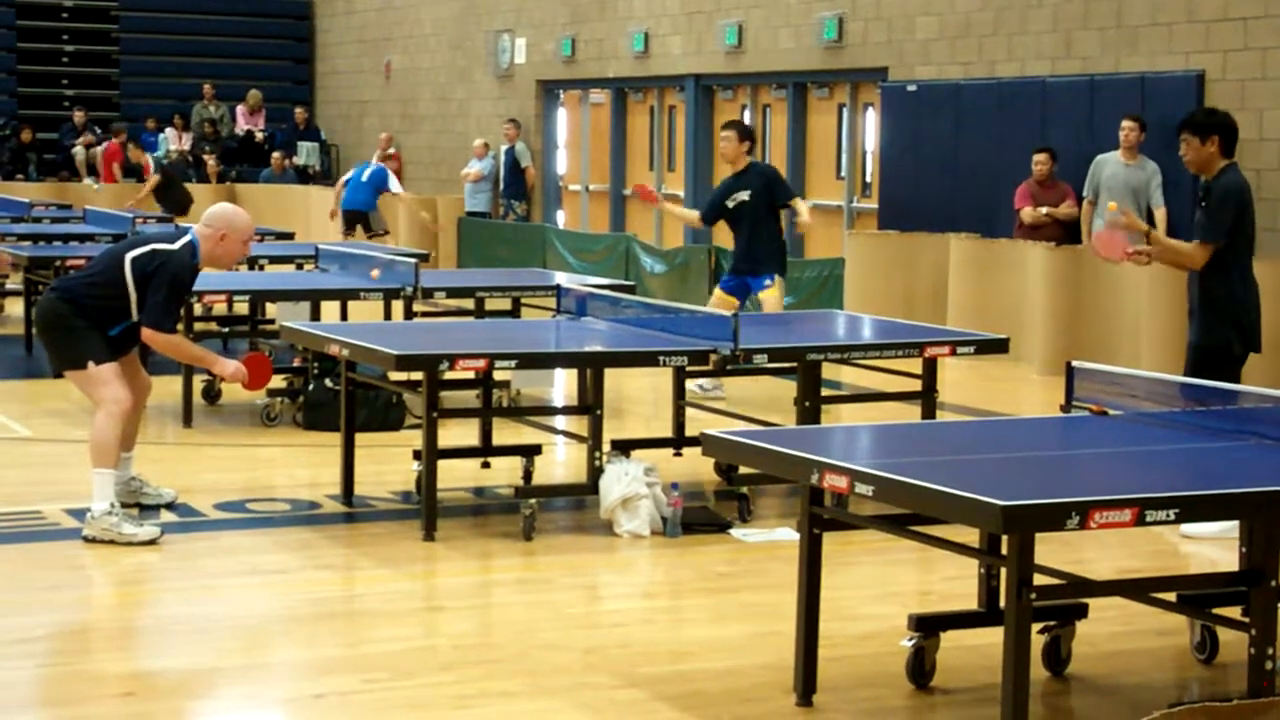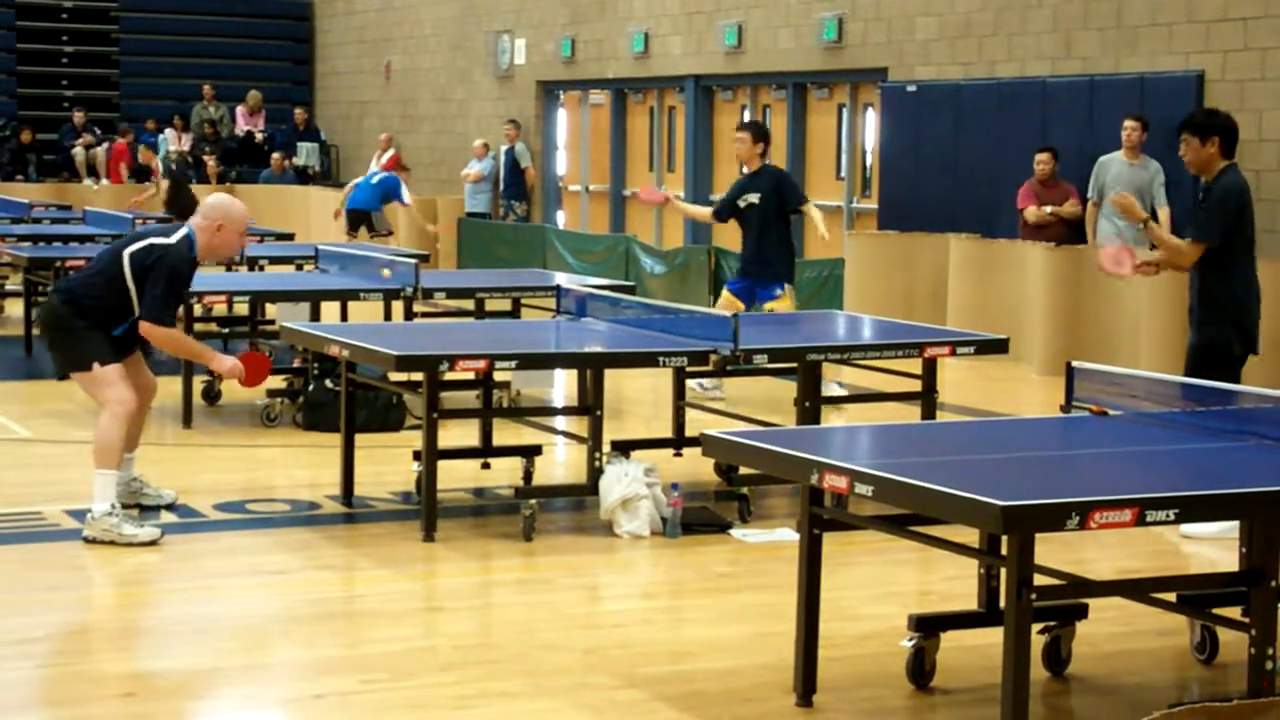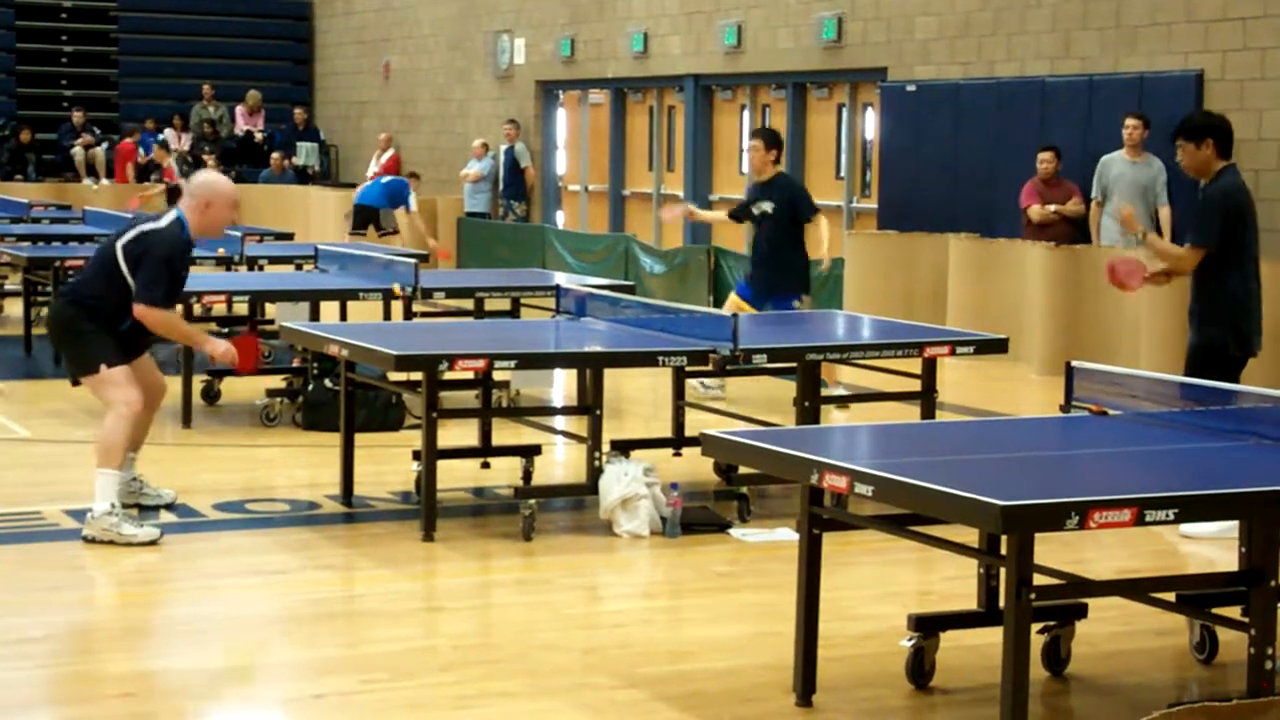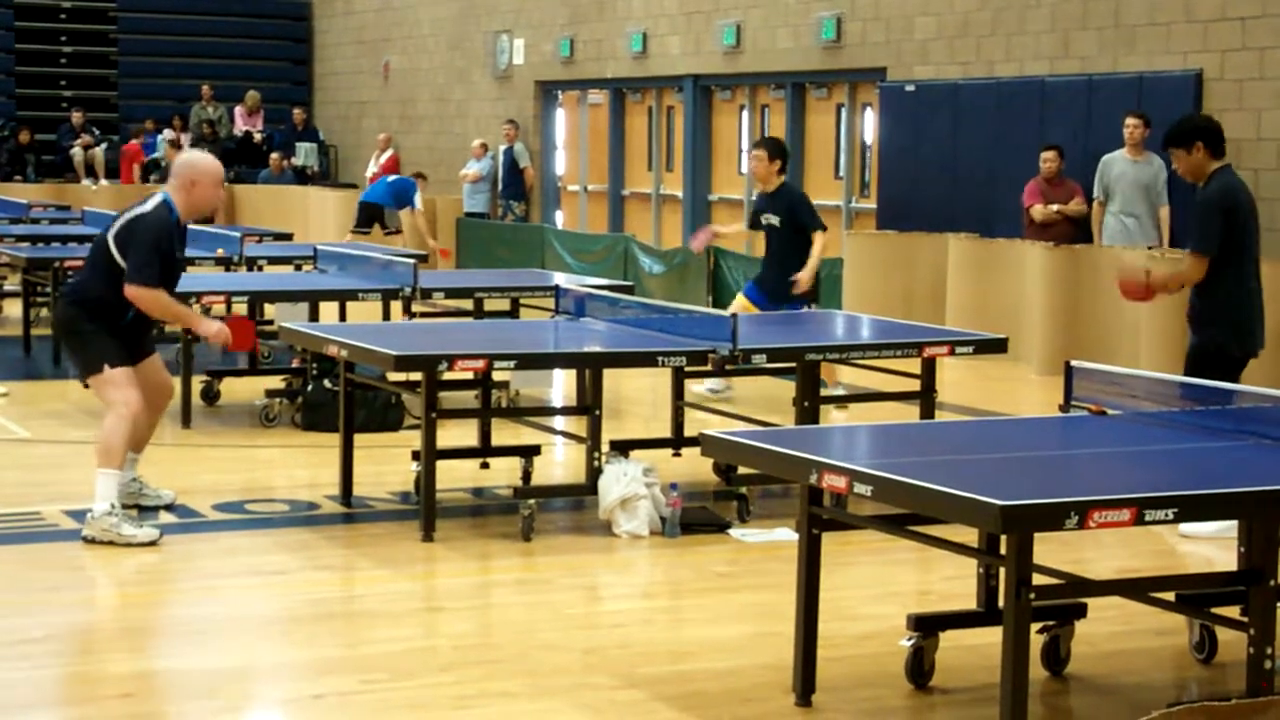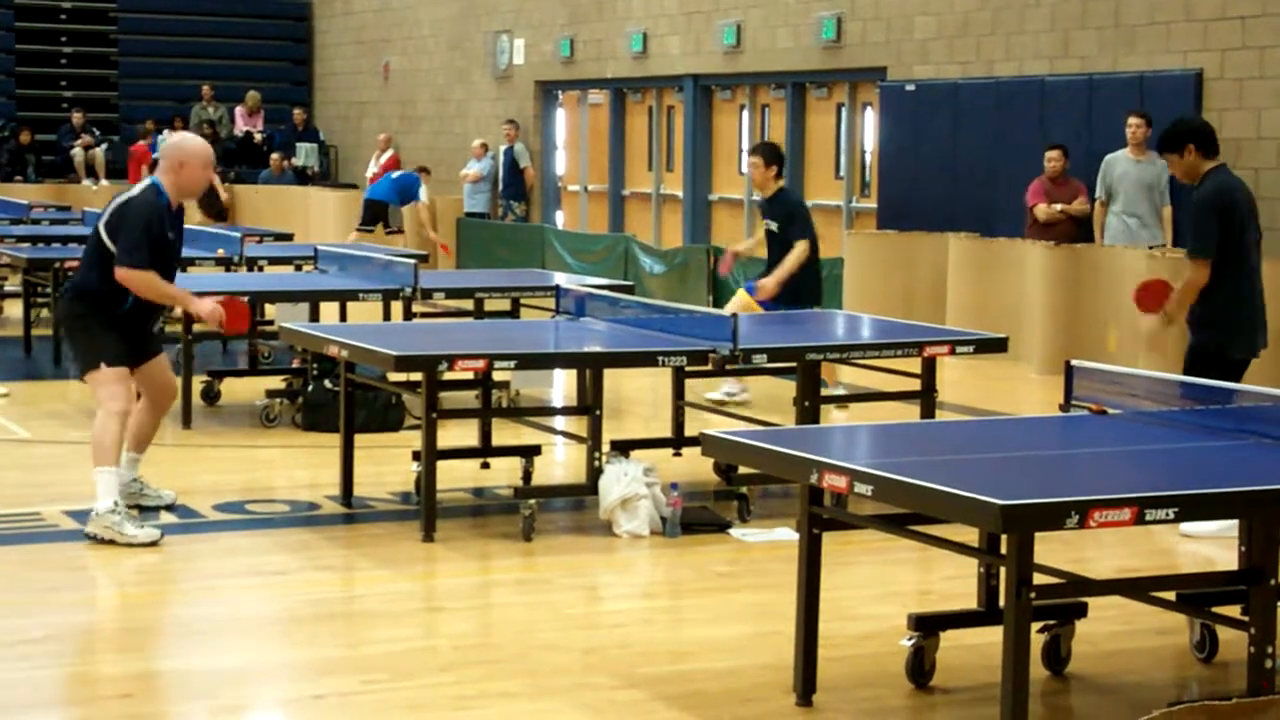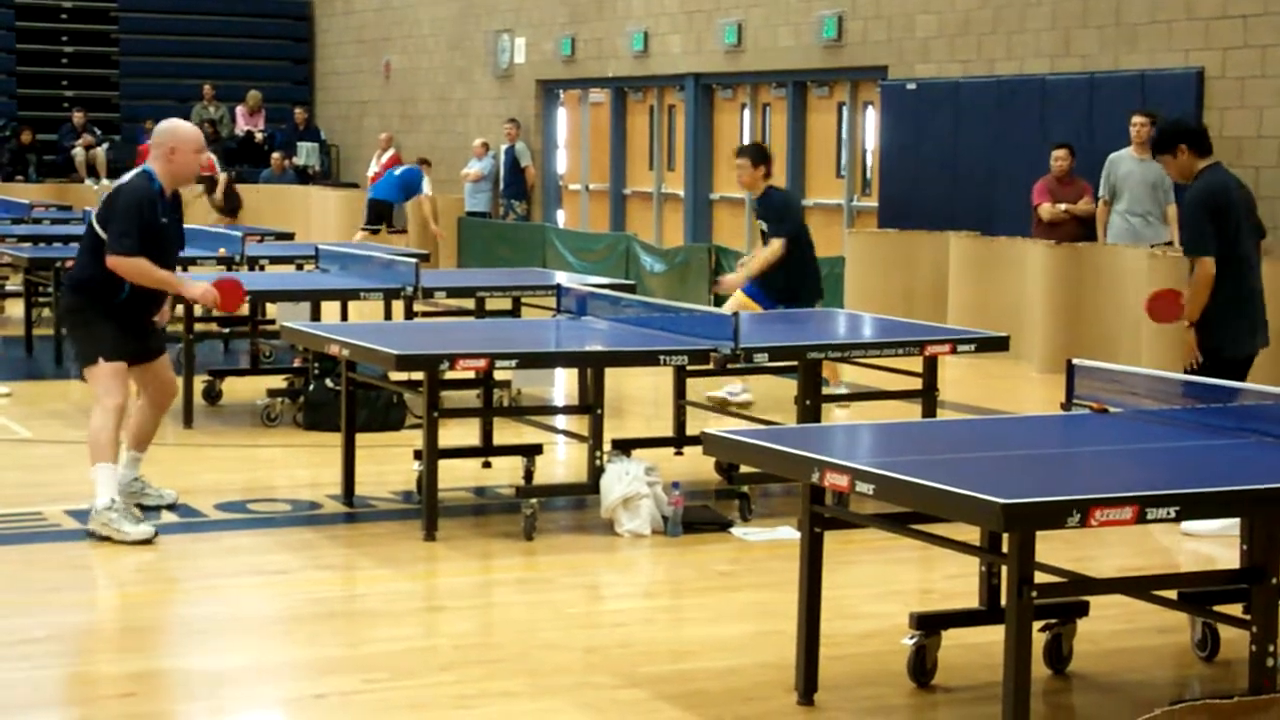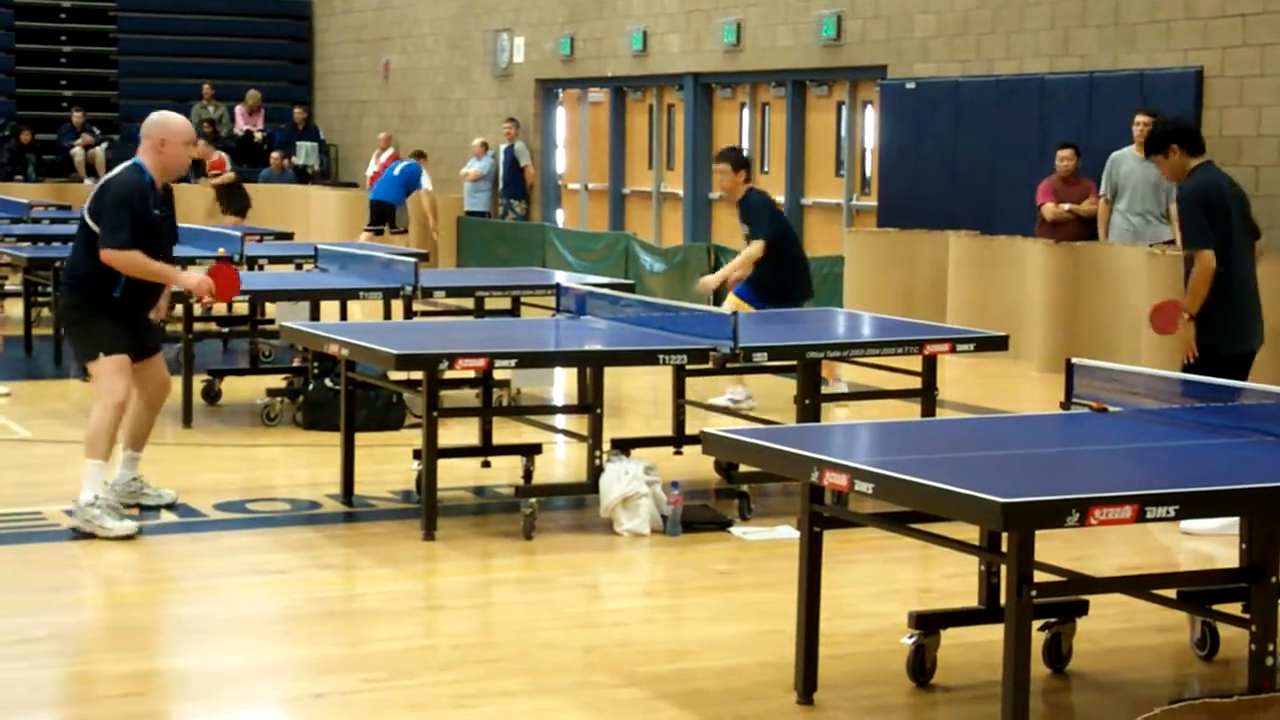
dt=0.1s
person 1, frame 1
left shoulder: (1228, 189)
right shoulder: (1218, 187)
left elbow: (1198, 257)
left wrist: (1144, 230)
right wrist: (1155, 252)
left hip: (1224, 322)
right hip: (1217, 320)
left ankle: (1230, 513)
person 1, frame 2
left shoulder: (1227, 190)
right shoulder: (1219, 187)
left elbow: (1190, 253)
left wrist: (1142, 220)
right wrist: (1161, 262)
left hip: (1224, 323)
right hip: (1217, 320)
left ankle: (1229, 513)
person 1, frame 3
left shoulder: (1219, 193)
right shoulder: (1230, 188)
left elbow: (1190, 259)
left wrist: (1141, 233)
right wrist: (1168, 271)
left hip: (1221, 325)
right hip: (1230, 321)
person 1, frame 4
left shoulder: (1215, 195)
right shoulder: (1232, 189)
left elbow: (1196, 269)
left wrist: (1153, 280)
right wrist: (1174, 279)
left hip: (1222, 326)
right hip: (1233, 322)
person 1, frame 5
left shoulder: (1205, 196)
right shoulder: (1237, 189)
left elbow: (1200, 272)
left wrist: (1167, 315)
right wrist: (1186, 297)
left hip: (1219, 327)
right hip: (1243, 323)
person 1, frame 6
left shoulder: (1199, 196)
right shoulder: (1235, 187)
left elbow: (1205, 268)
left wrist: (1190, 323)
left hip: (1221, 326)
right hip: (1245, 322)
person 1, frame 7
left shoulder: (1193, 191)
right shoulder: (1229, 186)
left elbow: (1205, 262)
right elbow: (1251, 250)
left wrist: (1189, 317)
left hip: (1218, 326)
right hip: (1243, 322)
person 2, frame 1
left shoulder: (180, 251)
right shoulder: (176, 264)
right elbow: (155, 334)
right wrist: (216, 363)
left hip: (87, 316)
right hip: (65, 317)
left knee: (137, 388)
right knee: (116, 401)
left ankle: (124, 482)
right ankle: (102, 514)
person 2, frame 2
left shoulder: (179, 244)
right shoulder: (174, 257)
right elbow: (153, 328)
right wrist: (213, 359)
left hip: (93, 319)
right hip: (70, 319)
left knee: (143, 389)
right knee: (121, 402)
left ankle: (125, 483)
right ankle: (103, 514)
person 2, frame 3
left shoulder: (174, 232)
right shoulder: (165, 240)
right elbow: (147, 309)
right wrist: (205, 343)
left hip: (109, 321)
right hip: (79, 320)
left knee: (152, 389)
right knee: (126, 403)
left ankle: (125, 482)
right ankle: (103, 514)
person 2, frame 4
left shoulder: (170, 219)
right shoulder: (155, 223)
right elbow: (138, 291)
right wrist: (198, 323)
left hip: (117, 320)
right hip: (85, 319)
left knee: (160, 390)
right knee: (126, 404)
left ankle: (126, 483)
right ankle: (104, 513)
person 2, frame 5
left shoulder: (171, 207)
right shoulder: (142, 206)
right elbow: (128, 273)
left wrist: (170, 306)
right wrist: (192, 304)
left hip: (129, 315)
right hip: (91, 313)
left knee: (162, 389)
right knee: (115, 402)
left ankle: (127, 481)
right ankle: (106, 511)
person 2, frame 6
left shoulder: (169, 197)
right shoulder: (134, 193)
right elbow: (120, 260)
left wrist: (164, 300)
right wrist: (186, 288)
left hip: (131, 308)
right hip: (92, 306)
left knee: (163, 388)
right knee: (111, 398)
left ankle: (128, 481)
right ankle: (106, 506)
person 2, frame 7
left shoulder: (159, 189)
right shoulder: (124, 186)
right elbow: (113, 253)
left wrist: (160, 292)
right wrist: (180, 278)
left hip: (129, 305)
right hip: (91, 303)
left knee: (156, 386)
right knee: (116, 393)
left ankle: (125, 482)
right ankle: (90, 501)
person 3, frame 1
left shoulder: (765, 174)
right shoulder: (726, 186)
left elbow: (795, 201)
right elbow: (700, 219)
left wrist: (804, 215)
right wrist: (662, 204)
left hip: (768, 264)
right hip: (740, 266)
right ankle: (713, 382)
person 3, frame 2
left shoulder: (777, 178)
right shoulder: (740, 186)
left elbow: (807, 207)
right elbow: (713, 216)
left wrist: (820, 225)
right wrist: (673, 203)
left hip: (777, 271)
right hip: (749, 269)
left ankle: (824, 383)
right ankle: (712, 382)
person 3, frame 3
left shoulder: (790, 187)
right shoulder: (755, 190)
left elbow: (818, 219)
right elbow: (730, 217)
left wrist: (825, 246)
right wrist: (693, 212)
left hip: (787, 278)
right hip: (758, 276)
left ankle: (834, 388)
right ankle: (714, 382)
person 3, frame 4
left shoulder: (794, 198)
right shoulder: (763, 199)
left elbow: (819, 236)
left wrist: (809, 269)
right wrist: (719, 231)
left hip: (796, 282)
right hip: (768, 279)
left ankle: (834, 388)
right ankle: (720, 382)
person 3, frame 5
left shoulder: (791, 203)
right shoulder: (766, 202)
left elbow: (802, 247)
left wrist: (776, 278)
right wrist: (742, 248)
left hip: (801, 284)
right hip: (769, 279)
right knee: (730, 315)
left ankle: (835, 387)
right ankle: (735, 386)
person 3, frame 6
left shoulder: (780, 202)
right shoulder: (761, 201)
left elbow: (777, 247)
left wrist: (742, 275)
right wrist: (751, 258)
left hip: (800, 280)
right hip: (771, 277)
right knee: (728, 315)
left ankle: (837, 386)
right ankle: (737, 387)
person 3, frame 7
left shoulder: (757, 204)
right shoulder: (743, 204)
left elbow: (757, 249)
left wrist: (719, 276)
right wrist: (740, 272)
left hip: (792, 281)
right hip: (764, 278)
left ankle: (834, 383)
right ankle: (739, 393)
